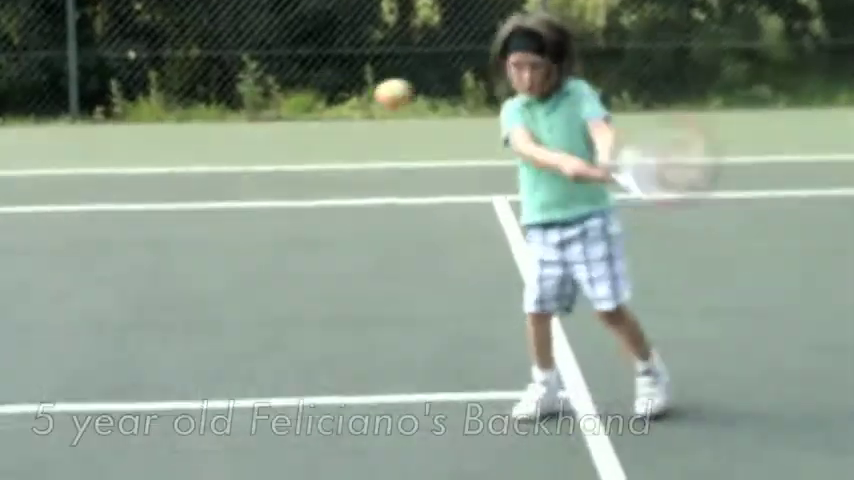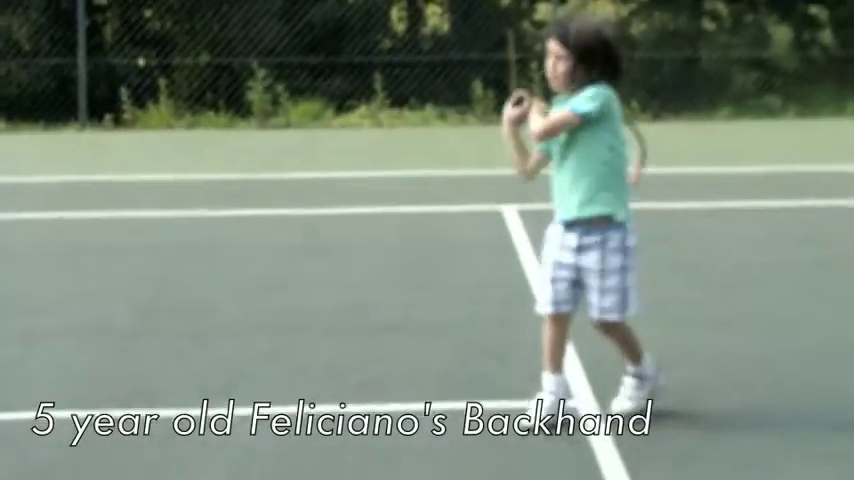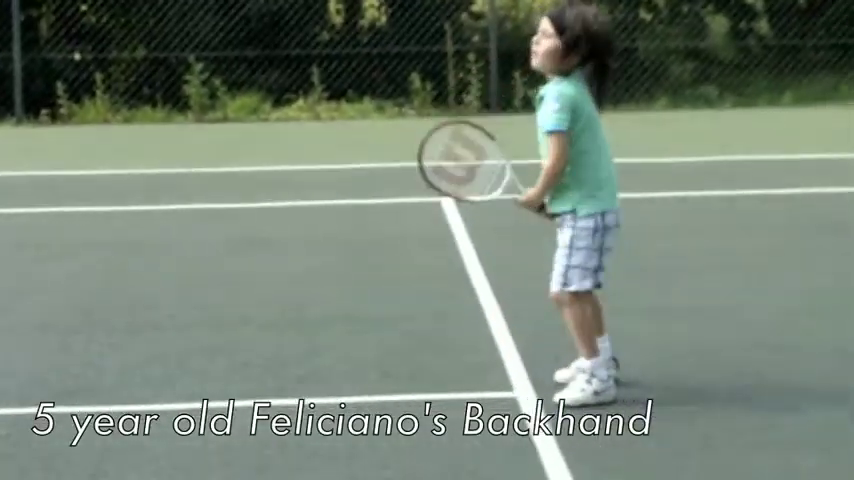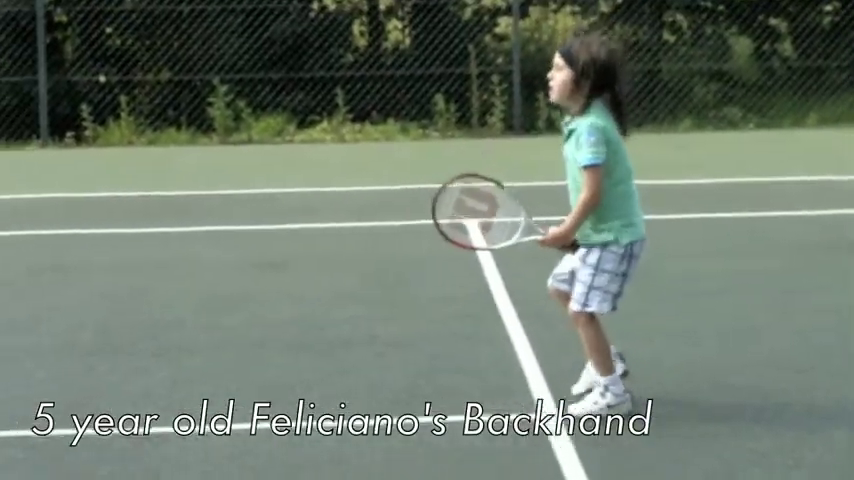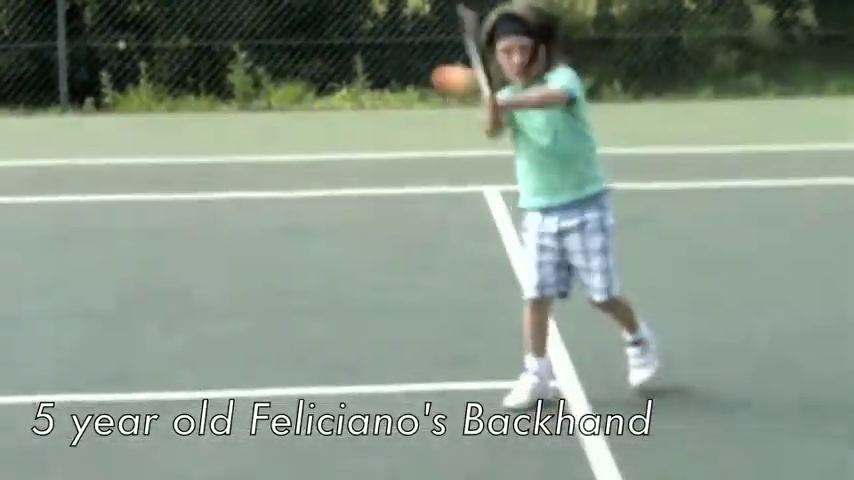
dt=0.5s
person 1, frame 1
left shoulder: (580, 95)
right shoulder: (515, 110)
left elbow: (602, 133)
right elbow: (526, 149)
left wrist: (604, 162)
right wrist: (564, 163)
left hip: (590, 223)
right hip: (542, 229)
left knee: (610, 308)
right knee: (538, 312)
left ankle: (649, 373)
right ankle: (545, 387)
person 1, frame 2
left shoulder: (599, 97)
right shoulder: (558, 114)
left elbow: (542, 129)
right elbow: (527, 169)
left wrist: (535, 110)
right wrist: (510, 123)
left hip: (605, 231)
right hip: (564, 230)
left knee: (607, 318)
right knee: (555, 313)
left ankle: (640, 375)
right ankle: (552, 395)
person 1, frame 3
left shoulder: (559, 95)
right shoulder: (573, 88)
left elbow: (557, 160)
left wrist: (537, 195)
right wrist: (550, 196)
left hip: (584, 210)
right hip: (587, 206)
left knee: (566, 291)
right knee: (579, 289)
left ankle: (597, 376)
right ankle: (599, 359)
person 1, frame 4
left shoulder: (590, 127)
right shoulder: (582, 121)
left elbow: (593, 192)
left wrist: (567, 229)
right wrist: (572, 227)
left hip: (613, 237)
right hip: (598, 234)
left knee: (581, 310)
right knee: (559, 287)
left ankle: (612, 391)
right ankle: (605, 365)
person 1, frame 5
left shoulder: (562, 79)
right shoulder: (504, 99)
left elbow: (556, 96)
right elbow: (492, 128)
left wrist: (518, 98)
right wrist: (494, 107)
left hip: (584, 209)
right hip: (540, 214)
left knee: (602, 296)
right knee: (536, 298)
left ankle: (638, 340)
right ankle: (536, 374)
